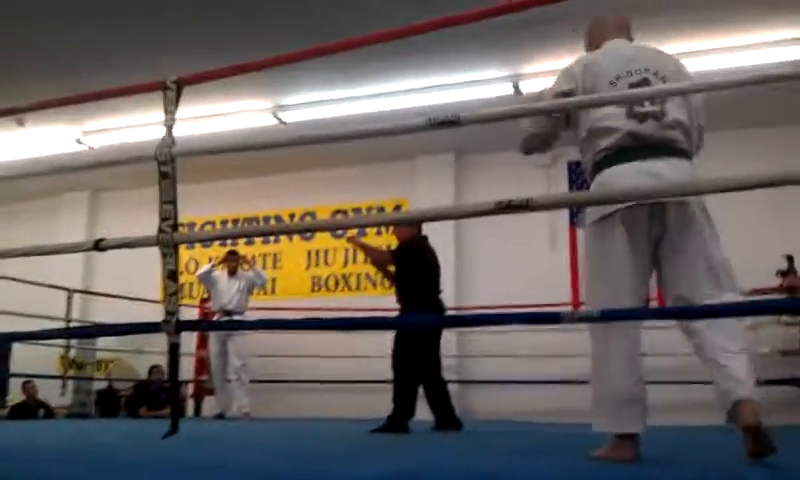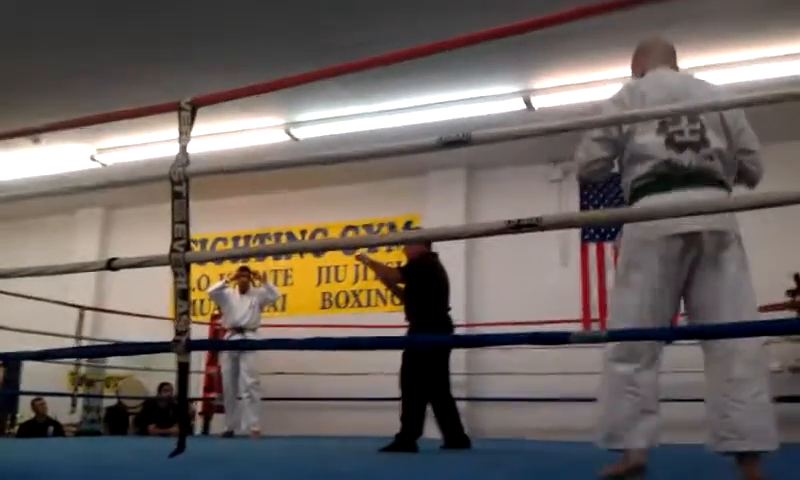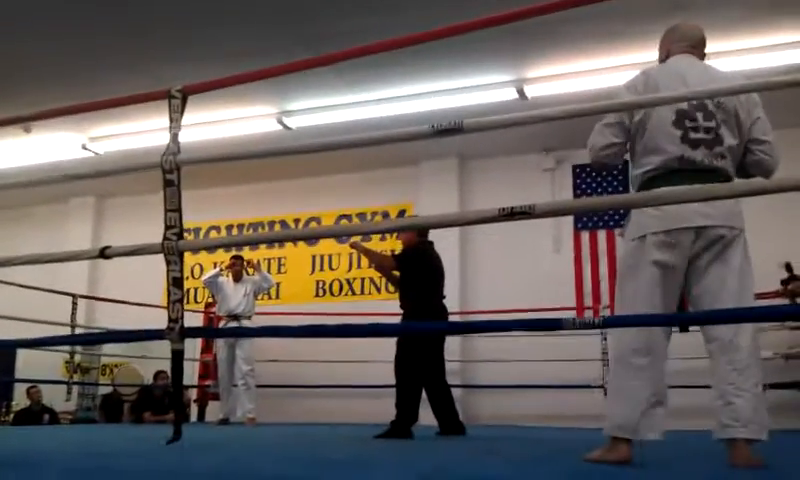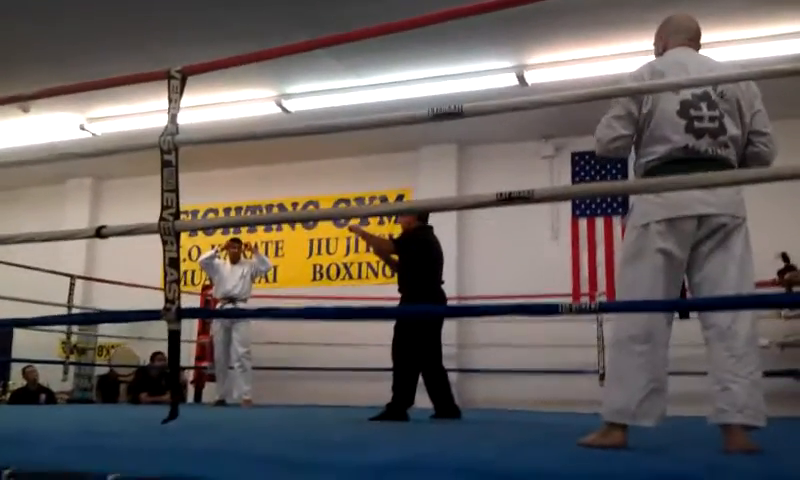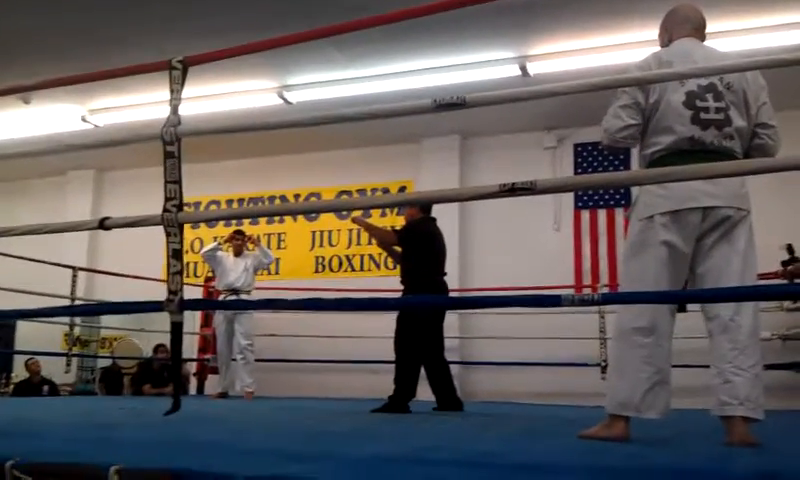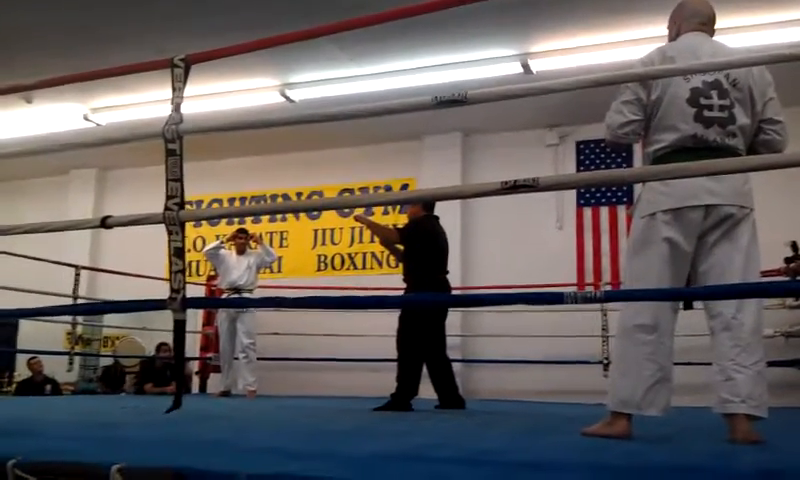
dt=0.5s
person 1, frame 1
left shoulder: (584, 69)
right shoulder: (672, 64)
left elbow: (533, 137)
right elbow: (696, 135)
left wrist: (550, 105)
left hip: (618, 186)
right hip: (678, 179)
left knee: (615, 312)
right knee: (708, 297)
left ankle: (624, 435)
right ankle: (744, 402)
person 1, frame 2
left shoulder: (628, 96)
right shoulder: (716, 95)
left elbow: (588, 166)
right elbow: (752, 168)
left wrist: (626, 158)
left hip: (654, 216)
right hip: (713, 214)
left knee: (632, 336)
right knee: (733, 336)
person 1, frame 3
left shoulder: (643, 83)
right shoulder: (736, 88)
left elbow: (602, 151)
right elbow: (764, 160)
left hip: (660, 212)
right hip: (719, 211)
left knee: (639, 327)
right knee: (732, 328)
left ankle: (622, 438)
right ankle: (741, 441)
person 1, frame 4
left shoulder: (645, 76)
right shoulder: (738, 81)
left elbow: (609, 143)
right elbow: (762, 151)
left hip: (664, 200)
right hip: (722, 200)
left knee: (641, 313)
right knee: (730, 314)
left ankle: (617, 425)
right ankle: (737, 427)
person 1, frame 5
left shoulder: (651, 66)
right shoulder: (744, 71)
left elbow: (617, 133)
right elbow: (767, 143)
left hip: (669, 192)
right hip: (727, 193)
left knee: (645, 305)
right knee: (733, 306)
left ankle: (620, 417)
right ankle: (738, 420)
person 1, frame 6
left shoulder: (655, 61)
right shoulder: (750, 66)
left elbow: (619, 129)
right elbow: (774, 138)
left hip: (671, 189)
right hip: (730, 190)
left knee: (646, 303)
right knee: (736, 305)
left ankle: (621, 414)
right ankle: (741, 417)
person 2, frame 1
left shoulder: (414, 247)
right shoulder: (418, 250)
left elbow: (386, 257)
right elbow: (406, 281)
left wrist: (358, 243)
right wrist: (383, 270)
left hip: (419, 316)
right hip: (426, 316)
left knee: (406, 367)
right knee: (427, 370)
left ankle: (398, 420)
right ankle: (447, 419)
person 2, frame 2
left shoulder: (423, 264)
right shoulder: (430, 266)
left elbow: (394, 274)
right elbow: (414, 299)
left wrist: (367, 261)
right wrist: (392, 287)
left hip: (427, 333)
right hip: (435, 333)
left knee: (414, 386)
right knee: (437, 389)
left ankle: (407, 439)
right ankle: (456, 437)
person 2, frame 3
left shoulder: (418, 253)
right shoulder: (426, 255)
left elbow: (388, 262)
right elbow: (409, 286)
left wrist: (361, 248)
right wrist: (386, 274)
left hip: (421, 322)
right hip: (430, 321)
left knee: (408, 373)
right knee: (432, 376)
left ankle: (402, 426)
right ankle: (451, 425)
person 2, frame 4
left shoulder: (417, 236)
right shoulder: (426, 239)
left elbow: (387, 245)
right elbow: (408, 269)
left wrist: (359, 232)
right wrist: (385, 258)
left hip: (418, 304)
right hip: (429, 304)
left knee: (406, 356)
right knee: (429, 359)
left ankle: (398, 408)
right ankle: (446, 408)
person 2, frame 5
left shoulder: (419, 228)
right shoulder: (429, 231)
left elbow: (390, 237)
right elbow: (411, 260)
left wrist: (363, 223)
right wrist: (388, 249)
left hip: (420, 296)
right hip: (431, 296)
left knee: (408, 348)
right knee: (431, 351)
left ankle: (399, 401)
right ankle: (449, 400)
person 2, frame 6
left shoulder: (422, 225)
right shoulder: (432, 228)
left elbow: (393, 235)
right elbow: (414, 259)
left wrist: (366, 221)
right wrist: (390, 247)
left hip: (423, 293)
right hip: (434, 294)
left knee: (410, 346)
right knee: (433, 348)
left ankle: (402, 399)
right ankle: (450, 398)
person 3, frame 1
left shoulder: (246, 277)
right shoulder: (216, 277)
left elbow: (263, 280)
right elbow: (200, 275)
left wrist: (250, 265)
right wrist: (216, 263)
right hip: (218, 322)
left knee: (238, 366)
right knee: (218, 368)
left ankle: (243, 408)
right ankle: (223, 407)
person 3, frame 2
left shoulder: (258, 294)
right shoulder: (228, 294)
left elbow: (275, 295)
right elbow: (211, 292)
left wrist: (263, 281)
right wrist: (229, 280)
left hip: (249, 340)
right hip: (230, 339)
left knee: (250, 384)
right knee: (229, 385)
left ankle: (253, 426)
right ankle: (231, 425)
person 3, frame 3
left shoulder: (252, 282)
right shoulder: (221, 283)
left elbow: (269, 283)
right elbow: (206, 280)
left wrist: (257, 268)
right wrist: (223, 268)
left hip: (244, 328)
right hip: (225, 327)
left knee: (246, 371)
right knee: (224, 373)
left ankle: (249, 413)
right ankle: (226, 413)
person 3, frame 4
left shoulder: (249, 265)
right shoulder: (218, 265)
left elbow: (266, 266)
right elbow: (202, 261)
left wrist: (254, 251)
right wrist: (219, 250)
right hip: (221, 310)
left knee: (242, 353)
right knee: (220, 355)
left ankle: (245, 395)
right ankle: (222, 395)
person 3, frame 5
left shoulder: (252, 258)
right shoulder: (221, 258)
left elbow: (269, 259)
right elbow: (205, 253)
left wrist: (257, 244)
right wrist: (222, 242)
right hip: (224, 302)
left knee: (244, 345)
right knee: (223, 347)
left ankle: (247, 387)
right ankle: (224, 387)
person 3, frame 6
left shoulder: (255, 256)
right shoulder: (224, 256)
left elbow: (272, 258)
right elbow: (207, 251)
left wrist: (260, 243)
right wrist: (225, 241)
left knee: (247, 344)
right knee: (225, 346)
left ankle: (250, 386)
right ankle: (226, 386)
